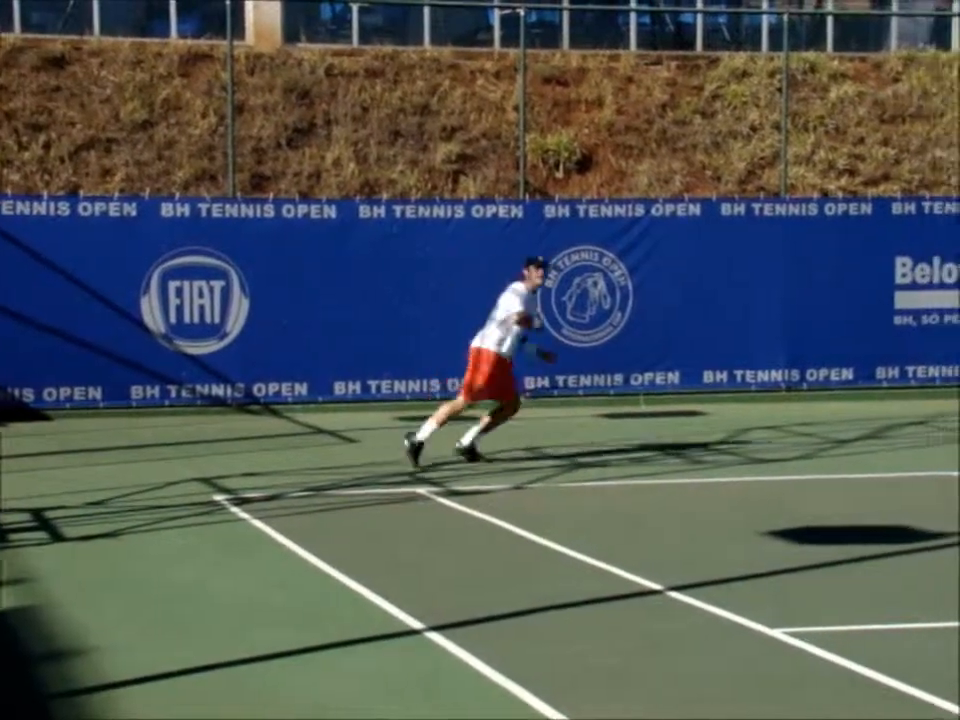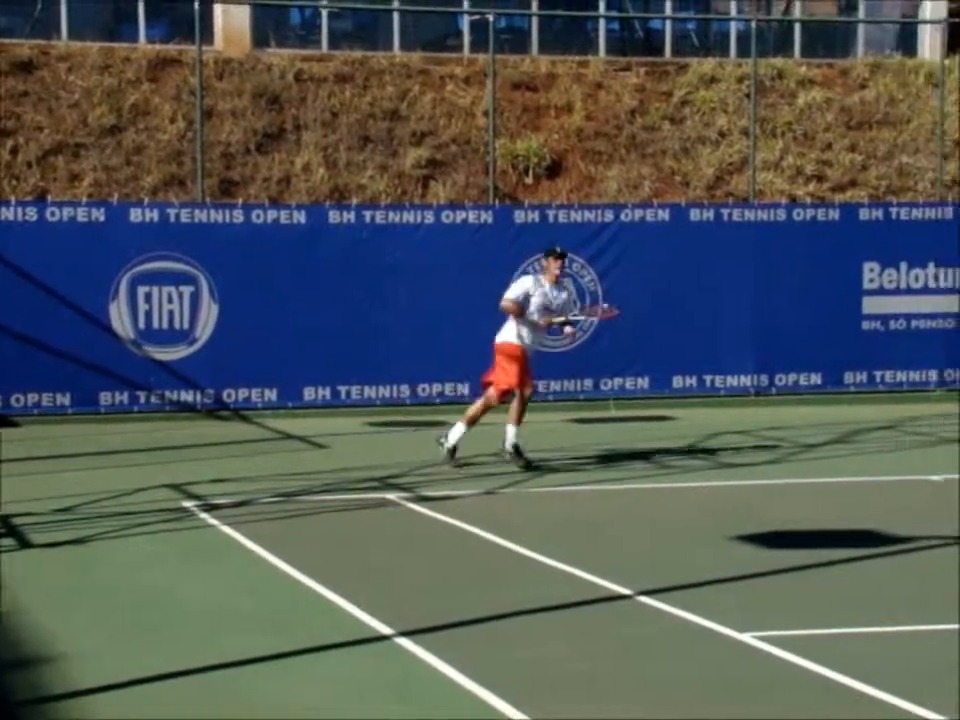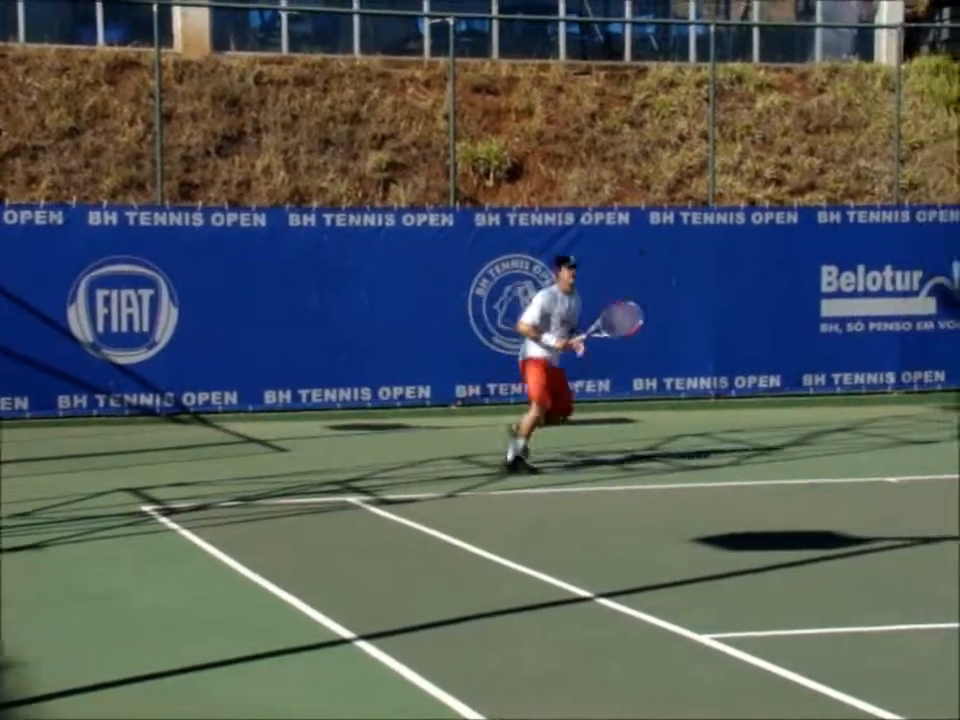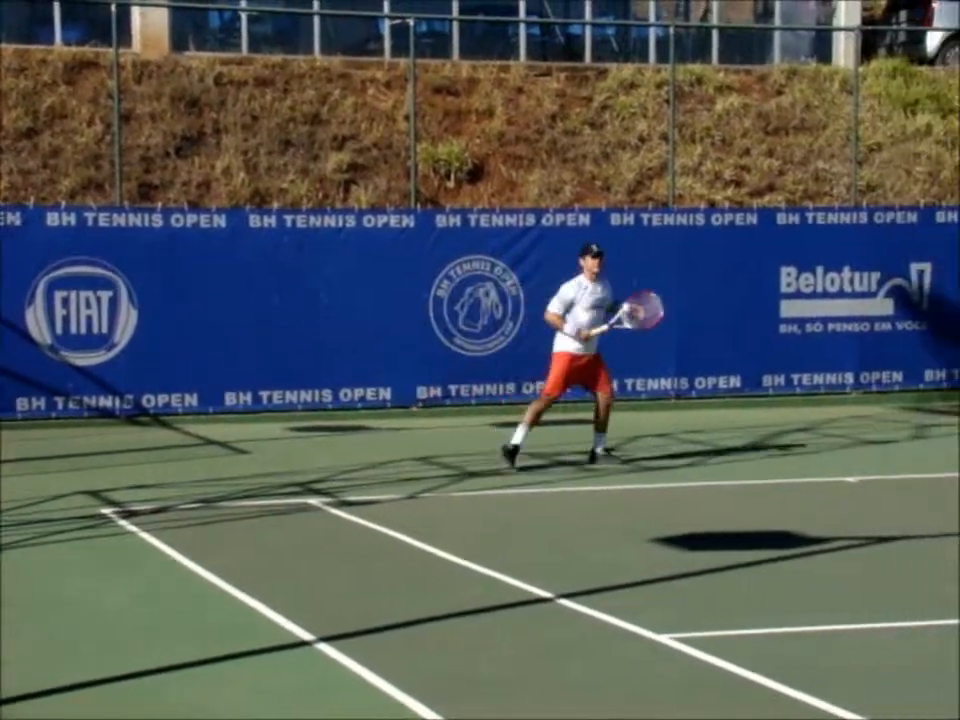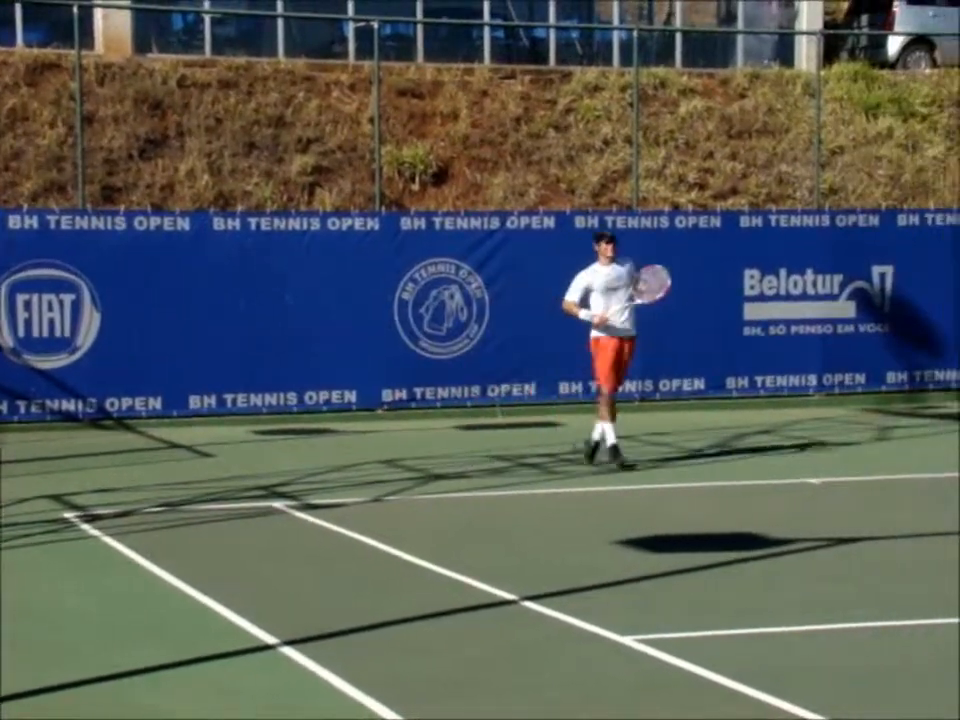
dt=0.2s
person 1, frame 1
left shoulder: (529, 299)
right shoulder: (518, 290)
right elbow: (518, 319)
left wrist: (536, 351)
right wrist: (531, 322)
left hip: (502, 357)
right hip: (487, 351)
left knee: (512, 405)
right knee: (465, 400)
left ankle: (467, 443)
right ankle: (417, 439)
person 1, frame 2
left shoulder: (566, 293)
right shoulder: (528, 282)
left elbow: (565, 323)
right elbow: (506, 304)
left wrist: (568, 329)
right wrist: (534, 319)
left hip: (525, 349)
right hip: (510, 343)
left knee: (494, 395)
right knee: (523, 390)
left ankle: (451, 440)
right ankle: (511, 445)
person 1, frame 3
left shoulder: (576, 298)
right shoulder: (545, 297)
right elbow: (523, 327)
left wrist: (577, 342)
right wrist: (551, 341)
left hip: (554, 362)
right hip: (536, 358)
left knee: (563, 412)
right knee: (541, 406)
left ankle: (519, 429)
right ankle: (513, 458)
person 1, frame 4
left shoulder: (605, 285)
right shoulder: (572, 287)
left elbow: (607, 310)
right elbow: (550, 315)
right wrist: (575, 331)
left hip: (590, 353)
right hip: (566, 352)
left knee: (606, 398)
right knee: (547, 398)
left ankle: (599, 449)
right ankle: (514, 444)
person 1, frame 5
left shoulder: (627, 266)
right shoulder: (587, 275)
right elbow: (567, 305)
right wrist: (589, 316)
left hip: (627, 336)
right hip: (603, 338)
left knee: (611, 391)
right knee: (607, 390)
left ankle: (595, 439)
right ankle: (611, 443)
